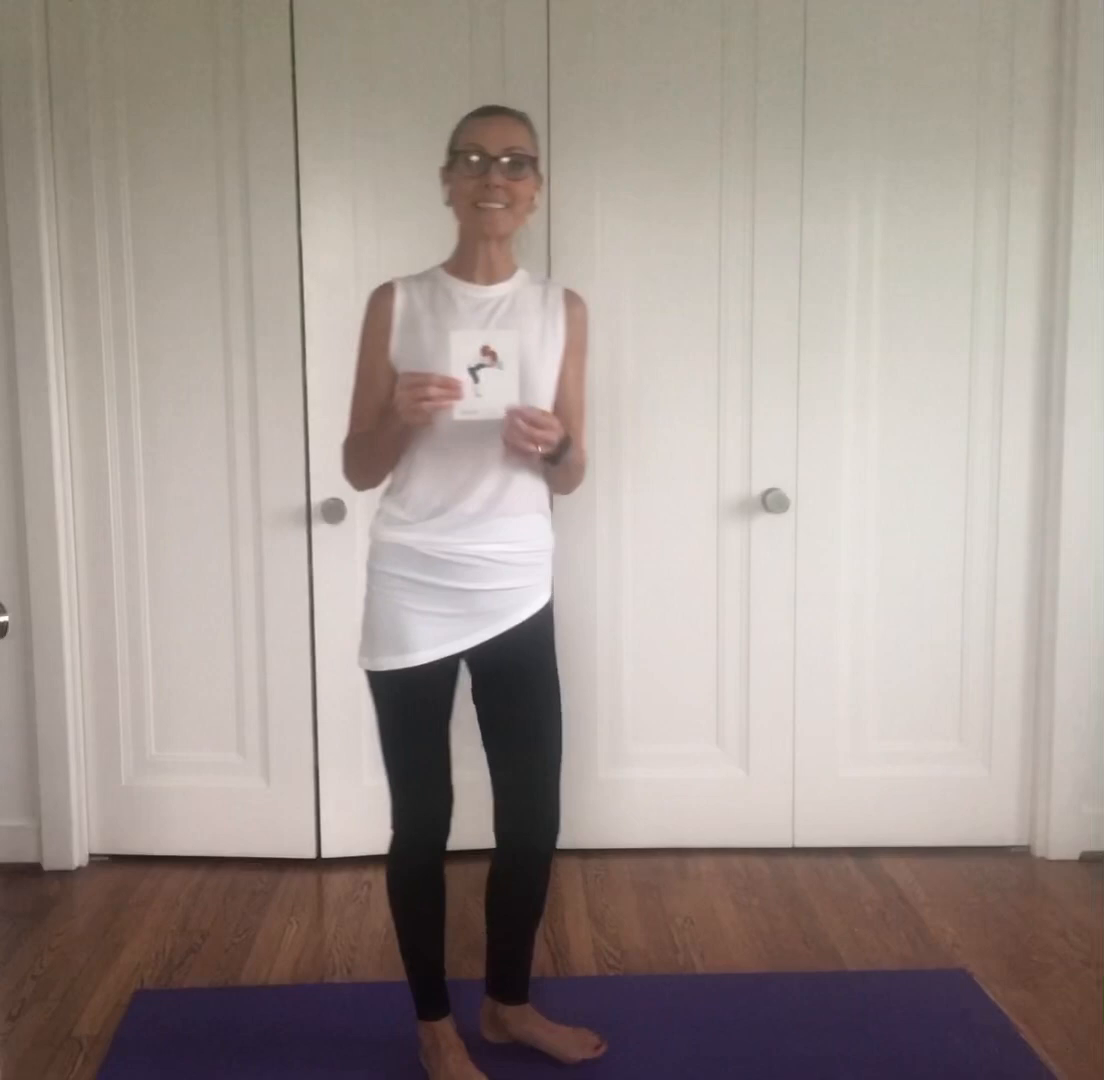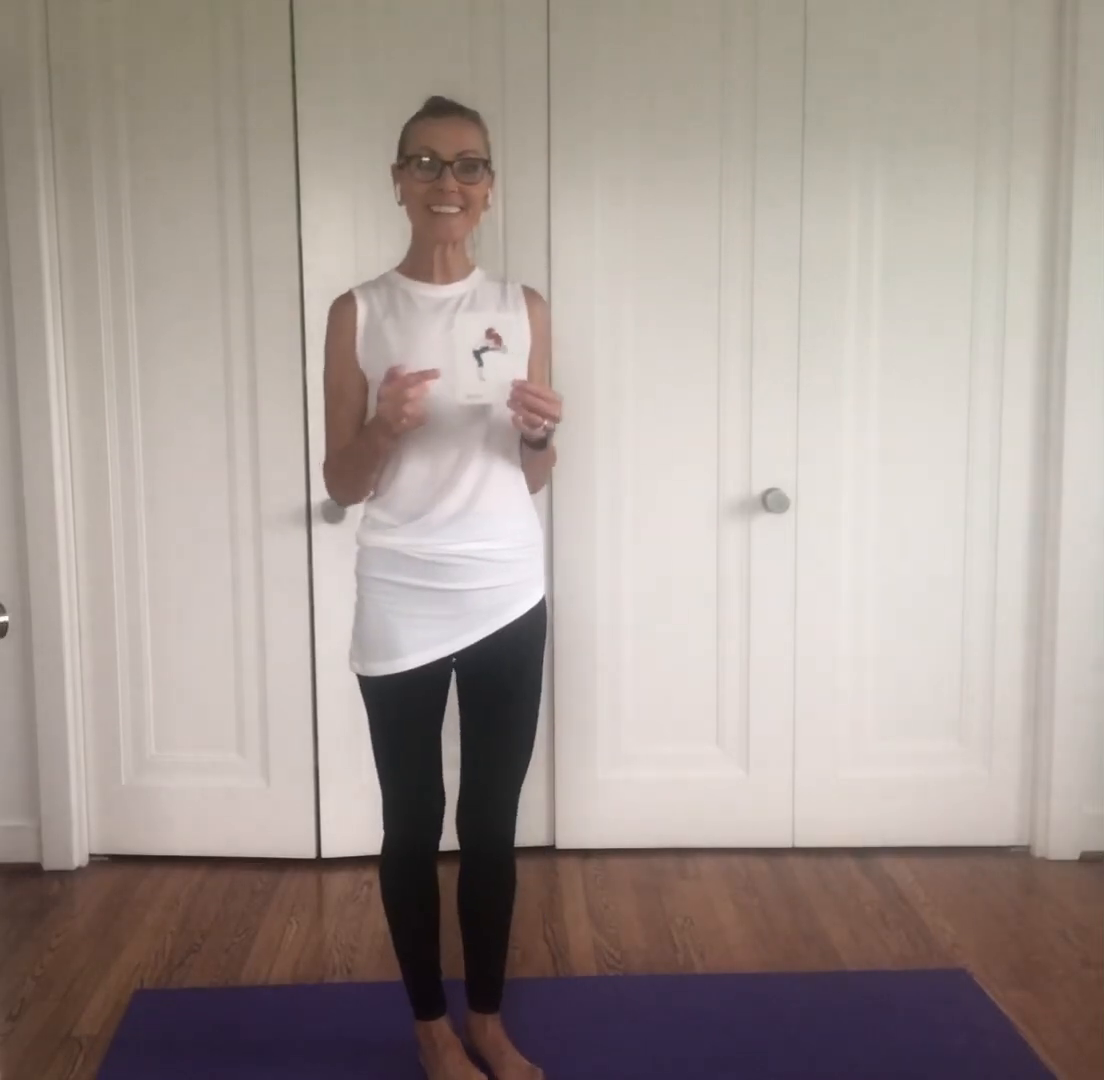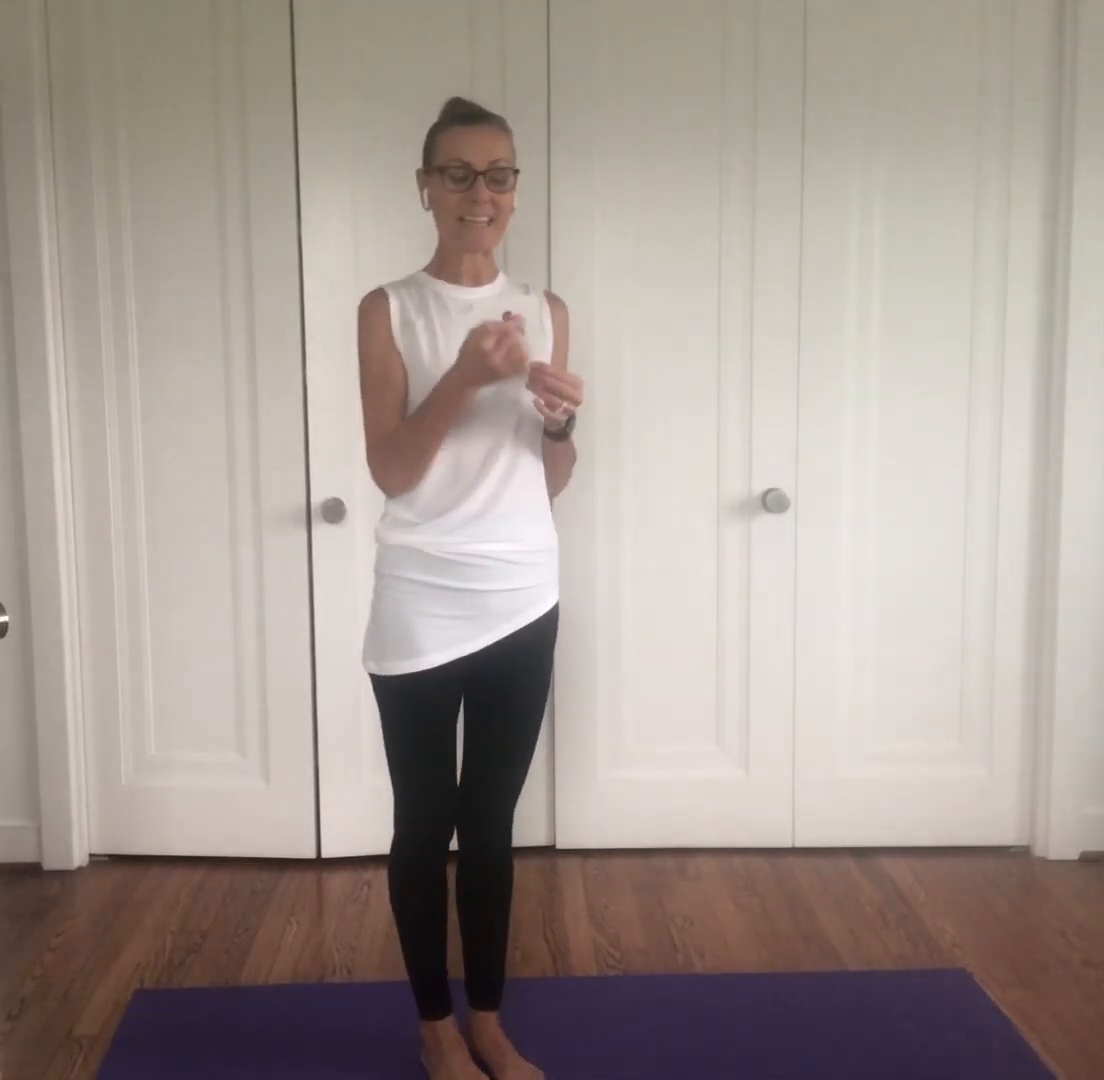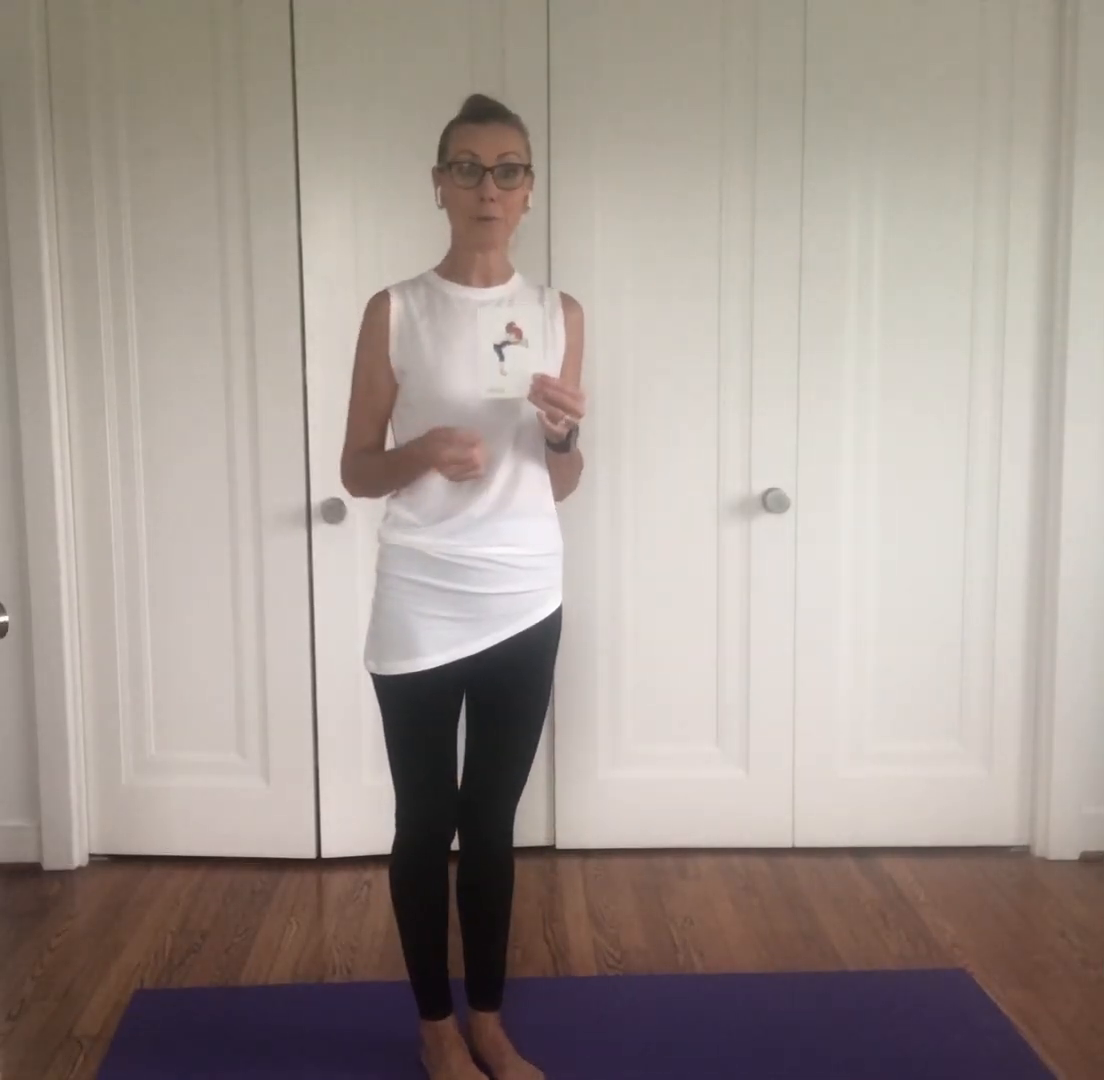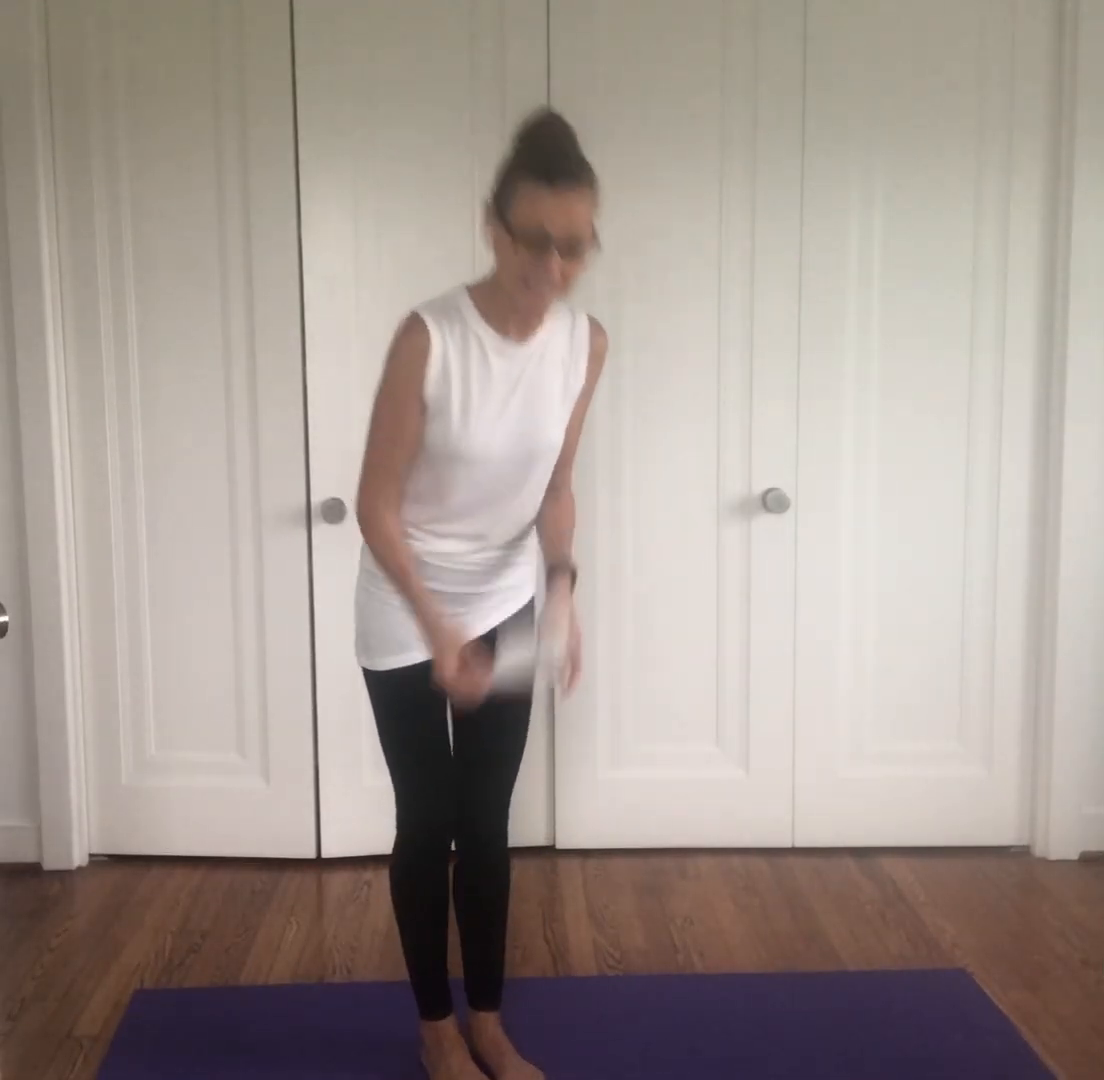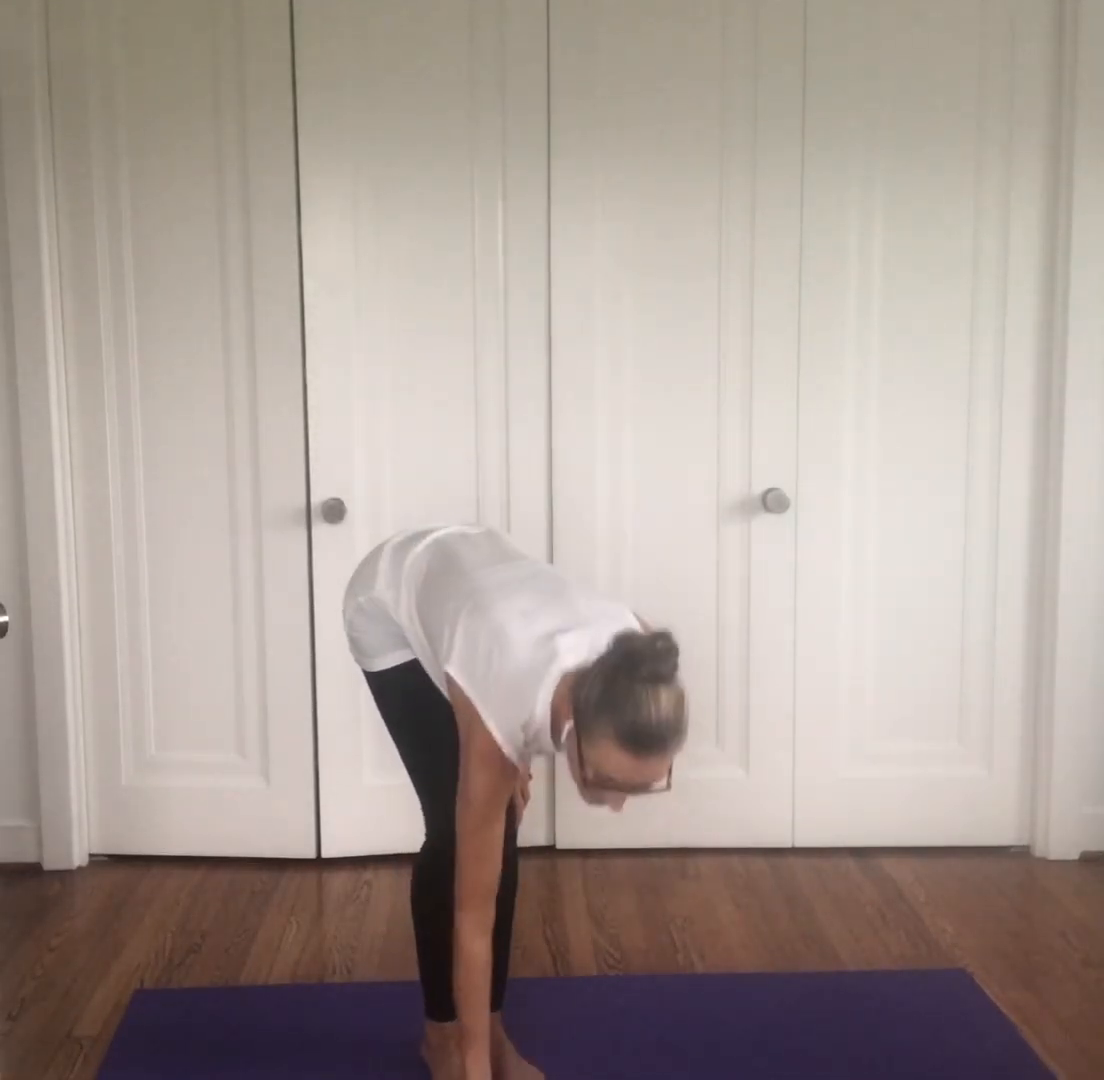
dt=0.7s
person 1, frame 1
left shoulder: (561, 311)
right shoulder: (396, 305)
left elbow: (570, 477)
right elbow: (358, 470)
left wrist: (550, 447)
right wrist: (403, 416)
left hip: (517, 597)
right hip: (412, 601)
left knee: (531, 817)
right knee: (421, 822)
left ankle: (509, 1000)
person 1, frame 2
left shoulder: (522, 307)
right shoulder: (358, 313)
left elbow: (537, 478)
right elbow: (342, 485)
left wrist: (538, 433)
right wrist: (385, 425)
left hip: (507, 599)
right hip: (402, 605)
left knee: (492, 822)
right knee: (412, 824)
person 1, frame 3
left shoulder: (544, 312)
right shoulder: (388, 310)
left elbow: (551, 481)
right elbow: (391, 470)
left wrist: (559, 421)
right wrist: (465, 377)
left hip: (522, 603)
right hip: (420, 607)
left knee: (491, 821)
right knee: (424, 822)
person 1, frame 4
left shoulder: (559, 314)
right shoulder: (394, 312)
left elbow: (563, 484)
right elbow: (356, 471)
left wrist: (561, 434)
right wrist: (422, 453)
left hip: (525, 606)
right hip: (421, 610)
left knee: (492, 821)
right knee: (426, 824)
person 1, frame 5
left shoulder: (584, 342)
right shoulder: (427, 337)
left elbow: (554, 485)
right elbow: (377, 508)
left wrist: (561, 585)
right wrist: (435, 631)
left hip: (501, 610)
right hip: (403, 610)
left knee: (487, 823)
right knee: (427, 826)
person 1, frame 6
left shoulder: (630, 666)
right shoulder: (500, 713)
right elbow: (472, 920)
right hip: (390, 610)
left knee: (499, 833)
right knee: (453, 830)
left ankle: (491, 1025)
right ankle: (441, 1029)
